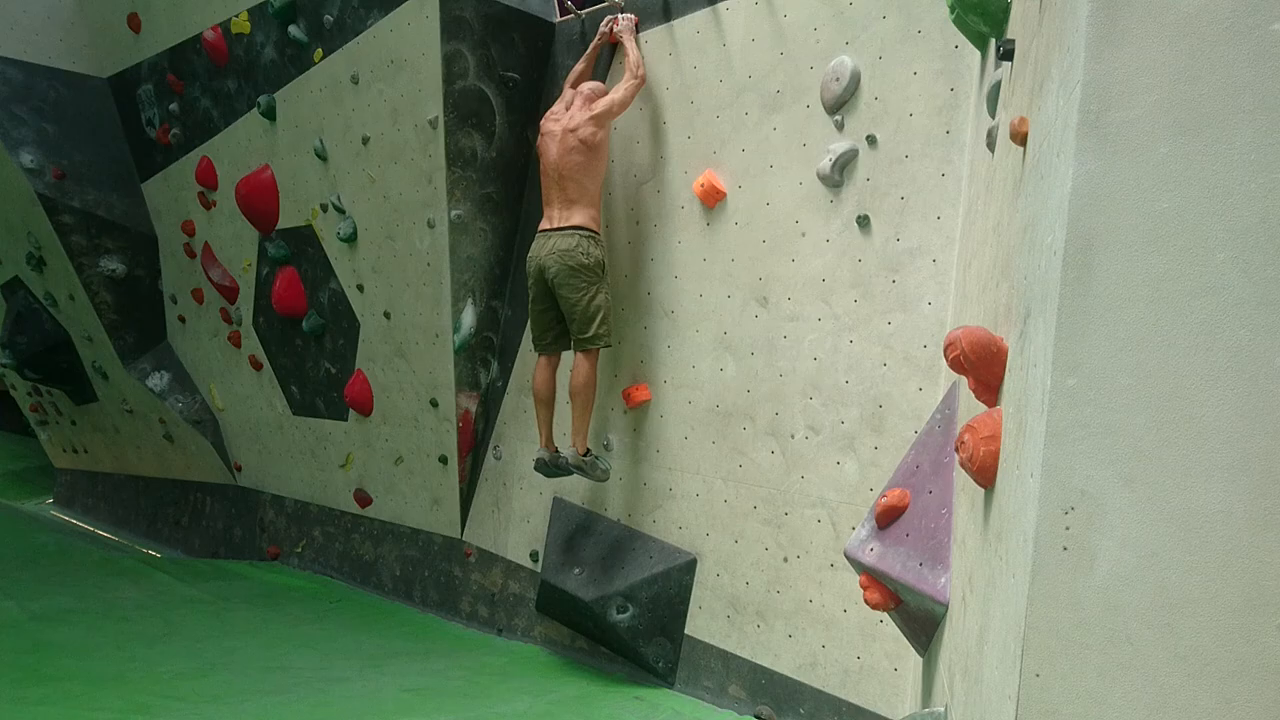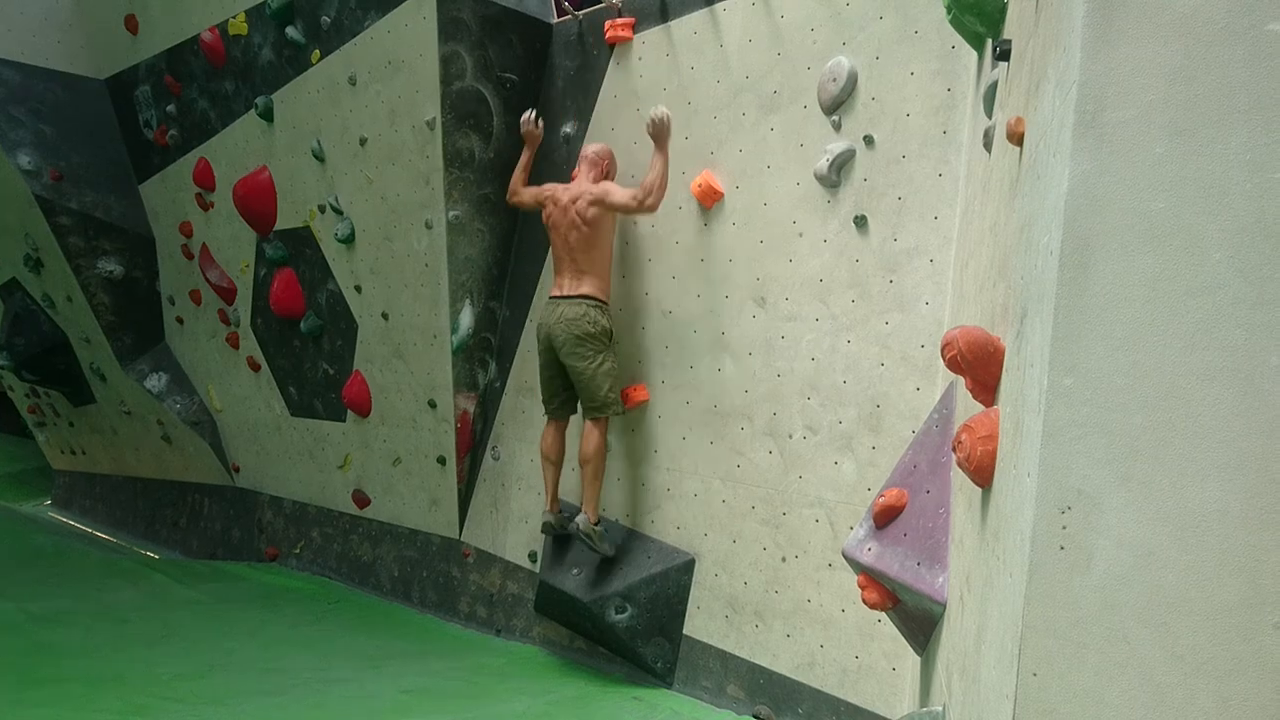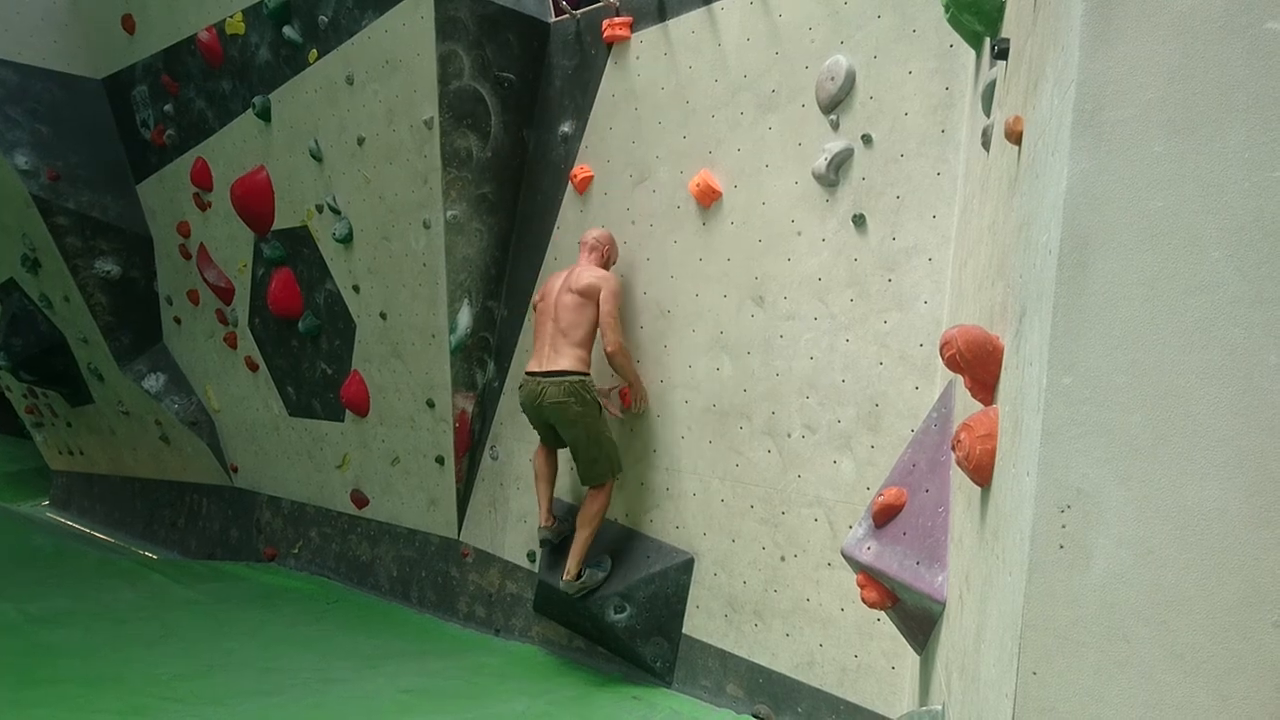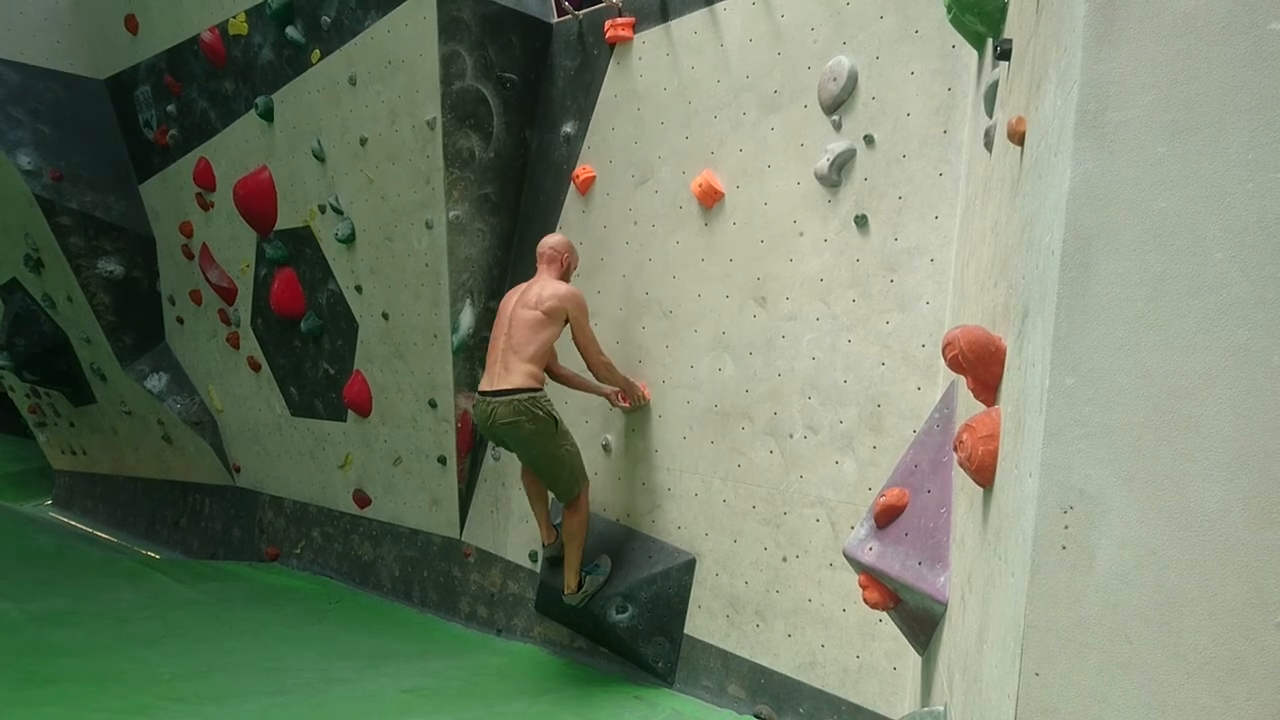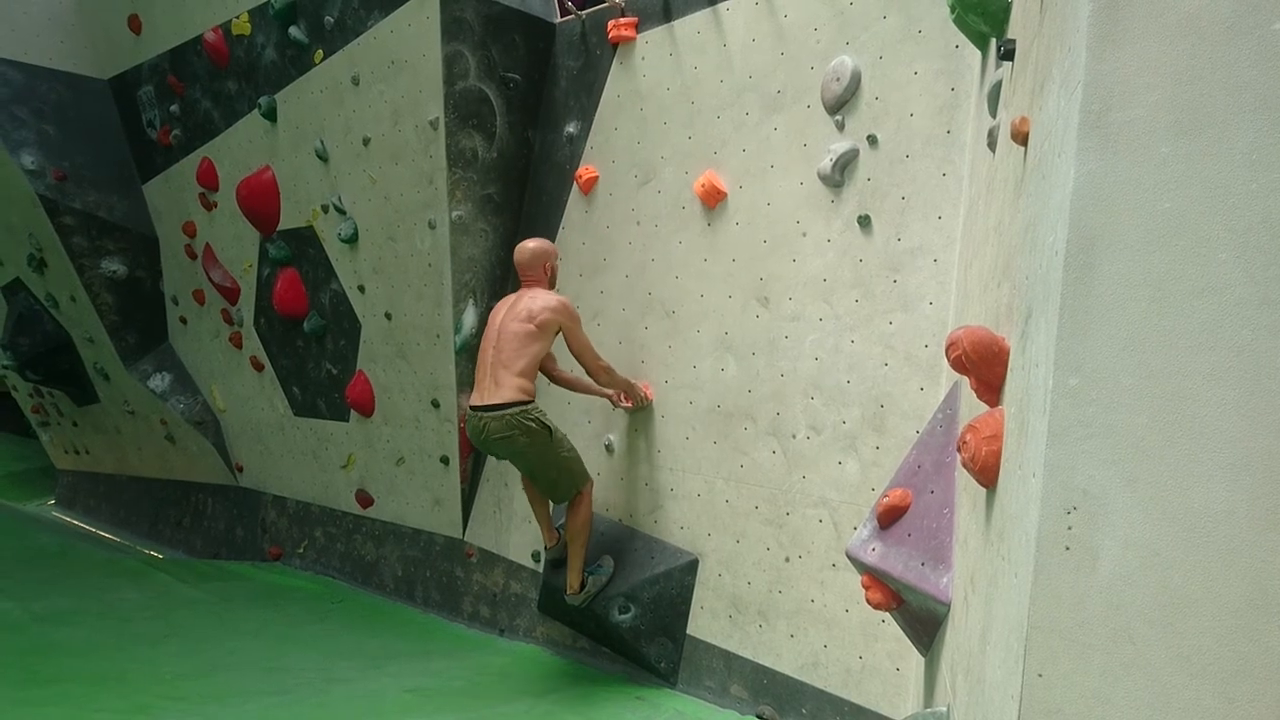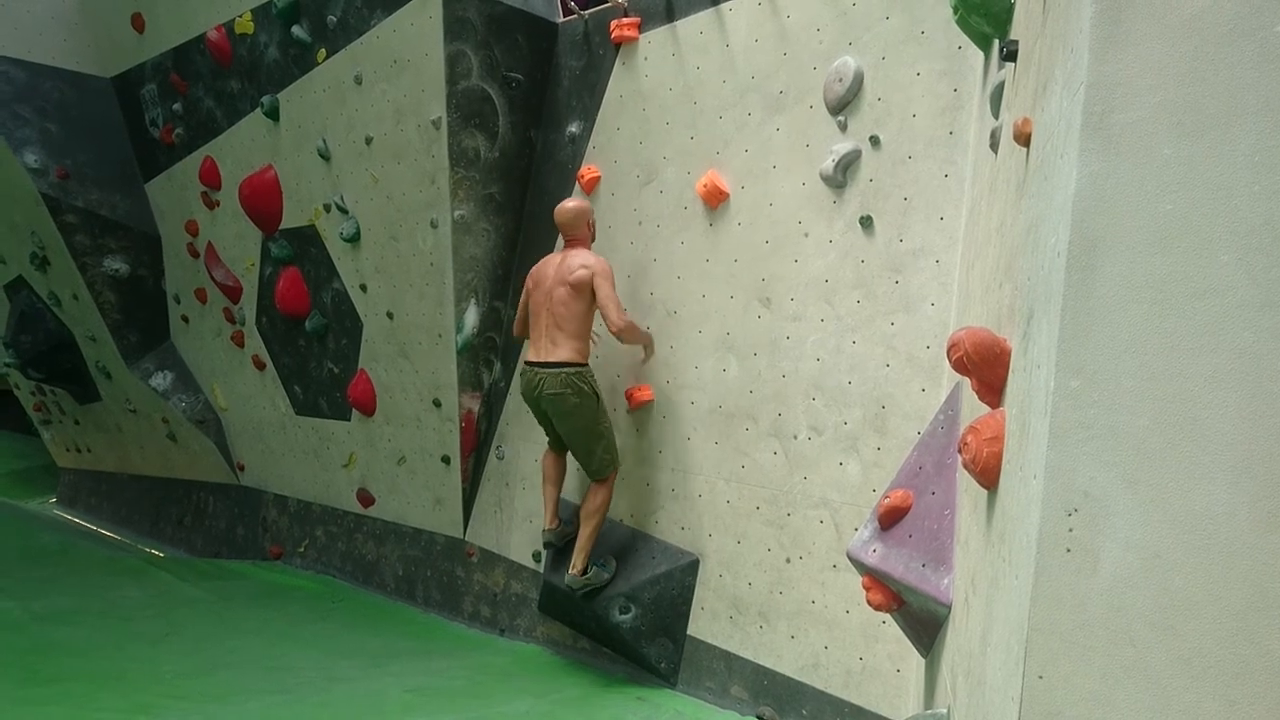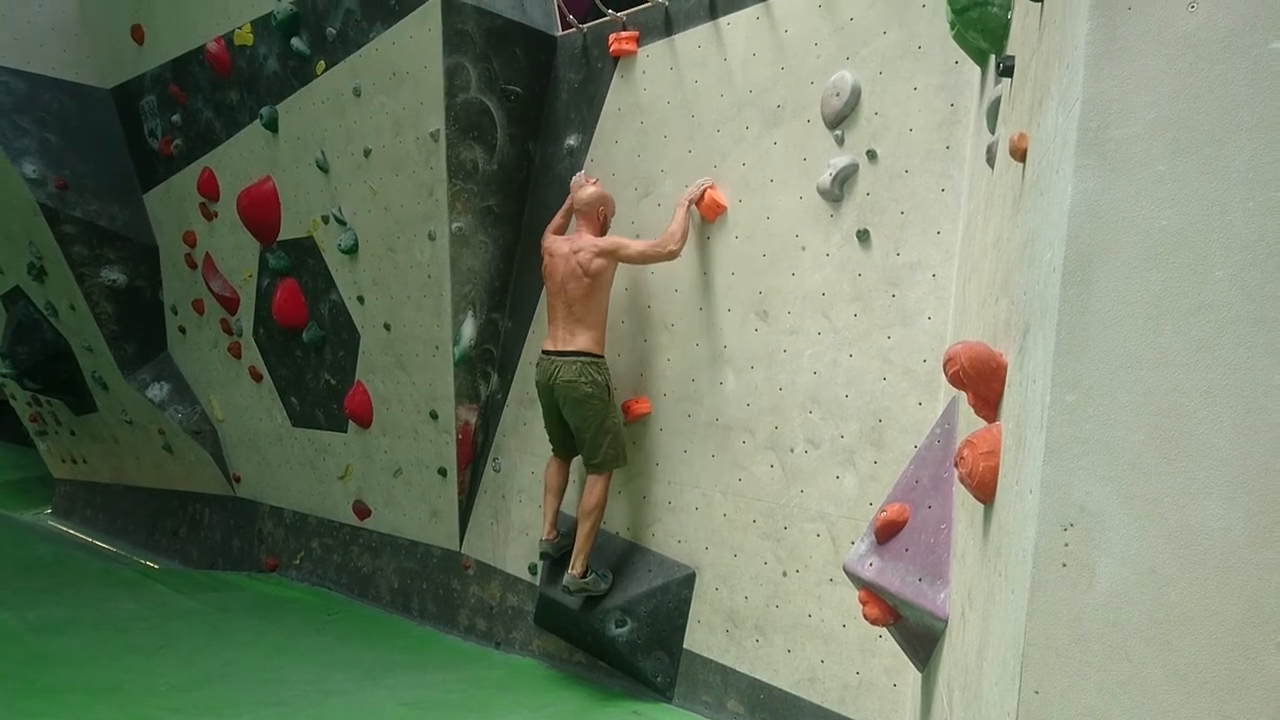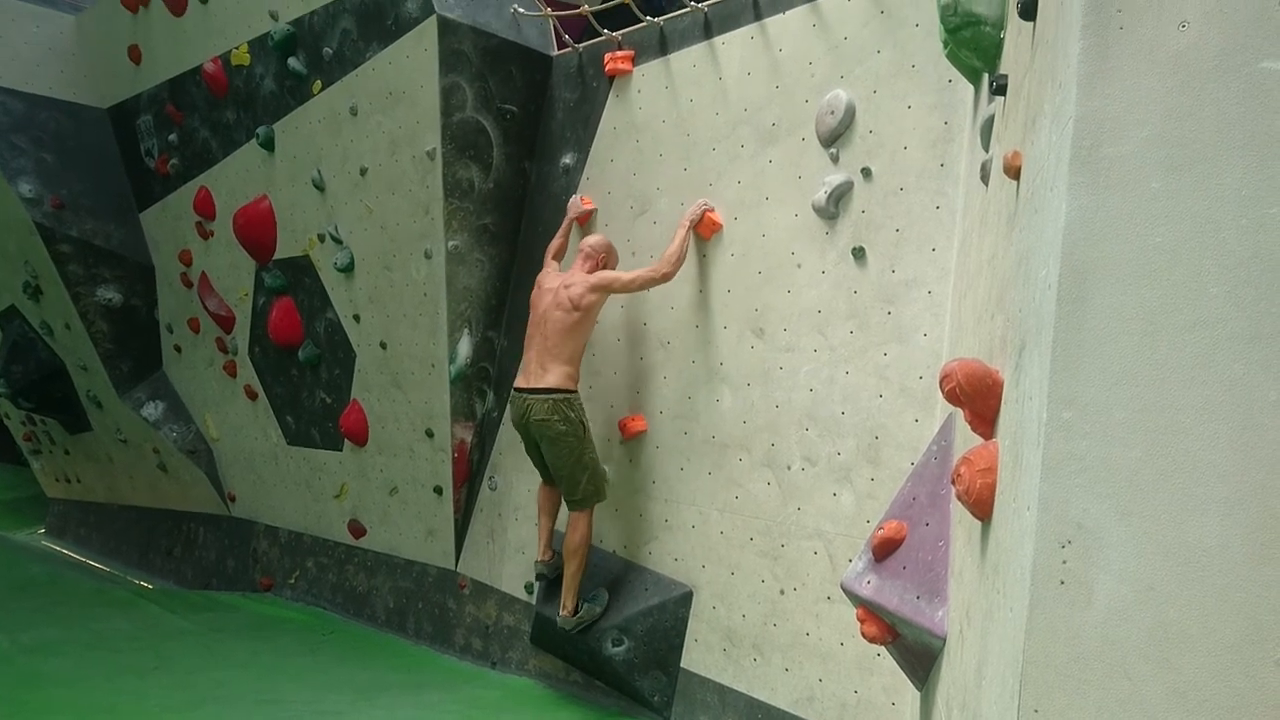
dt=0.3s
person 1, frame 1
left shoulder: (550, 123)
right shoulder: (593, 118)
left elbow: (573, 81)
right elbow: (636, 77)
left wrist: (600, 42)
right wrist: (626, 38)
left hip: (540, 248)
right hip: (576, 247)
left knee: (546, 354)
right knee: (586, 350)
left ankle: (546, 450)
right ankle: (578, 451)
person 1, frame 2
left shoulder: (551, 198)
right shoulder: (600, 192)
left elbow: (513, 192)
right elbow: (647, 201)
left wrist: (530, 146)
right wrist: (661, 149)
left hip: (551, 316)
right hip: (585, 317)
left knee: (557, 416)
right knee: (596, 418)
left ankle: (551, 512)
right ankle: (587, 518)
person 1, frame 3
left shoulder: (548, 284)
right shoulder: (604, 280)
right elbow: (613, 347)
right wrist: (636, 385)
left hip: (529, 385)
right hip: (567, 386)
left knee: (547, 442)
right knee: (601, 480)
left ankle: (547, 524)
right ankle: (574, 574)
person 1, frame 4
left shoulder: (513, 295)
right shoulder: (567, 295)
right elbow: (597, 363)
left wrist: (603, 391)
right wrist: (629, 386)
left hip: (484, 407)
right hip: (521, 406)
left knee: (532, 455)
right knee: (576, 492)
left ankle: (549, 539)
right ankle: (574, 584)
person 1, frame 5
left shoulder: (503, 306)
right shoulder: (557, 306)
right elbow: (597, 370)
left wrist: (605, 393)
right wrist: (630, 388)
left hip: (476, 422)
right hip: (513, 419)
left knee: (534, 460)
right knee: (580, 490)
left ankle: (551, 541)
right ankle: (576, 584)
person 1, frame 6
left shoulder: (539, 269)
right shoulder: (594, 264)
right elbow: (619, 327)
right wrist: (645, 337)
left hip: (530, 375)
right hip: (568, 379)
left knee: (558, 443)
right knee: (604, 472)
left ankle: (552, 524)
right ankle: (580, 569)
person 1, frame 7
left shoulder: (552, 247)
right shoulder: (604, 247)
right elbow: (670, 247)
left wrist: (573, 198)
right wrist: (685, 202)
left hip: (547, 365)
right hip: (583, 370)
left knee: (561, 452)
right knee: (599, 468)
left ankle: (549, 535)
right ankle: (578, 571)
person 1, frame 8
left shoulder: (546, 280)
right shoulder: (595, 283)
left elbow: (551, 254)
right elbow: (663, 271)
left wrist: (569, 221)
right wrist: (686, 223)
left hip: (520, 400)
right hip: (556, 404)
left knee: (551, 479)
right knee: (582, 503)
left ankle: (545, 557)
right ankle: (570, 607)
